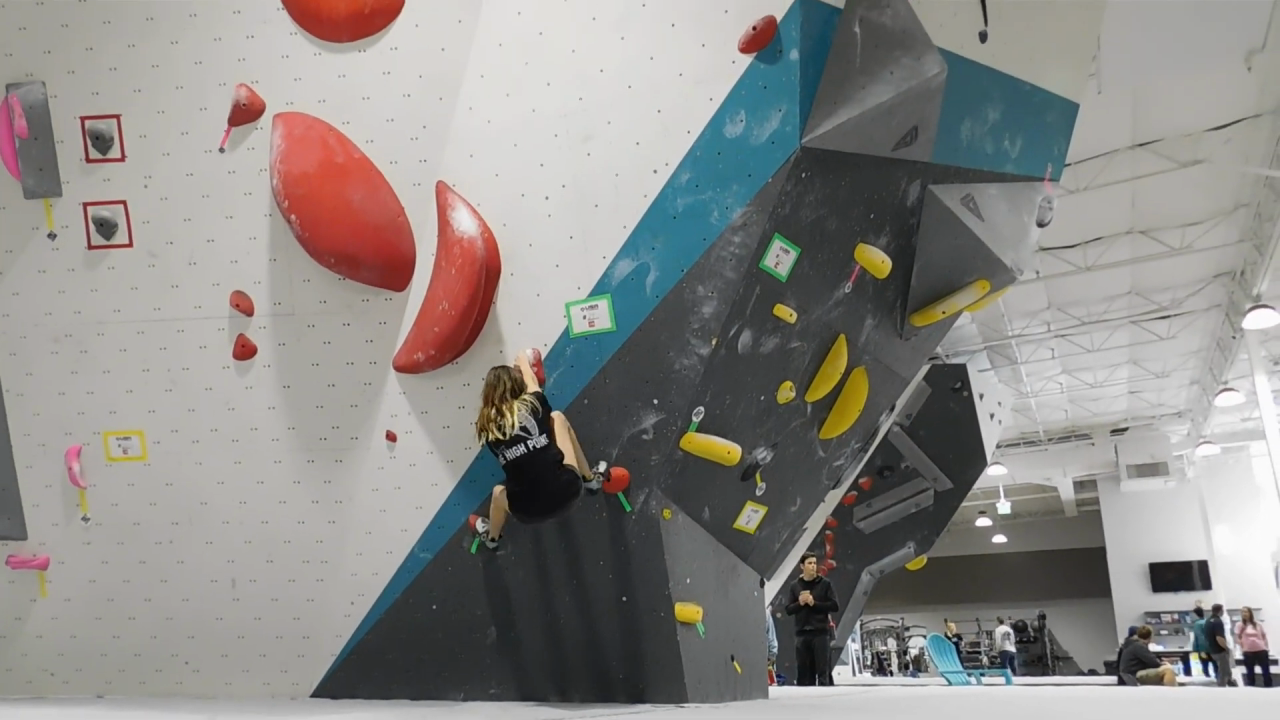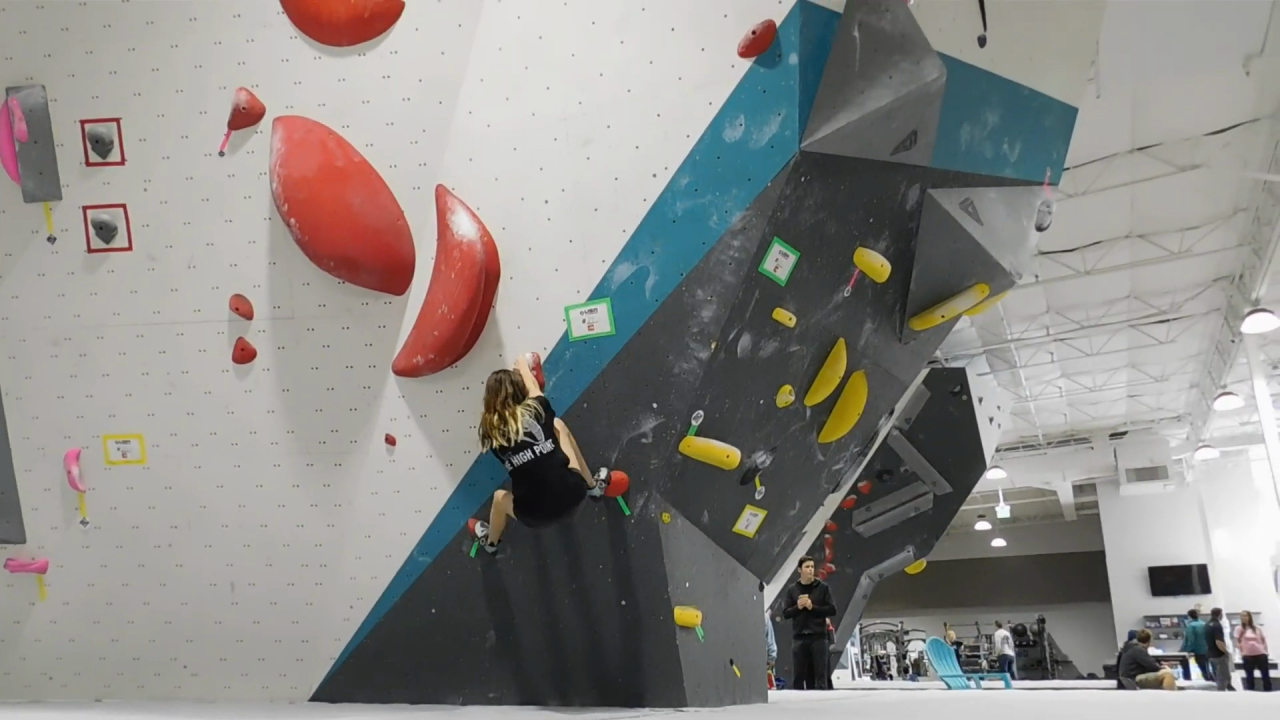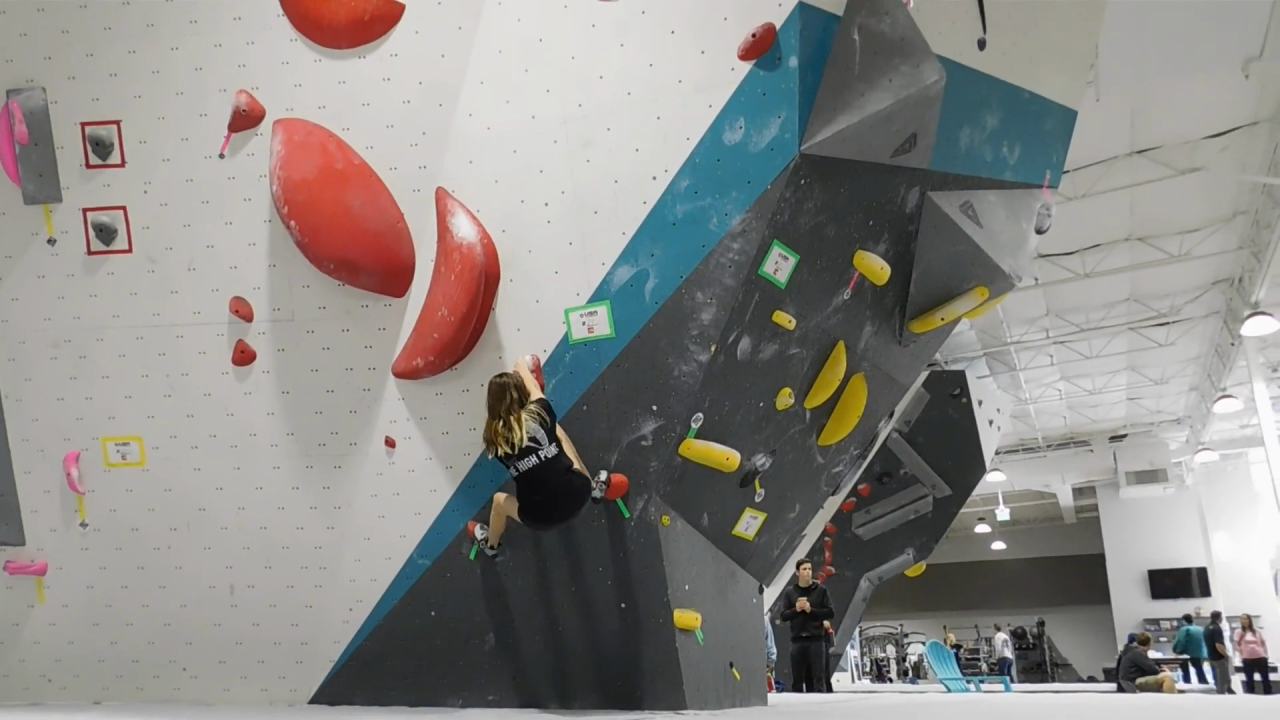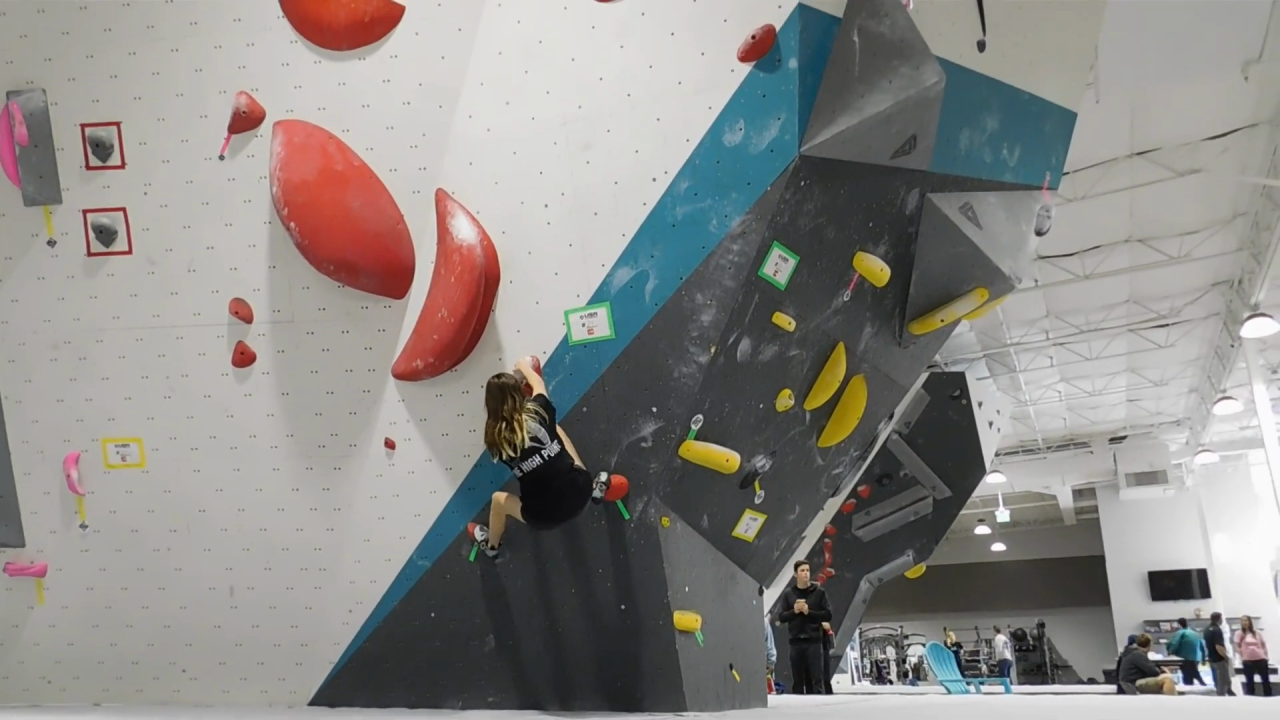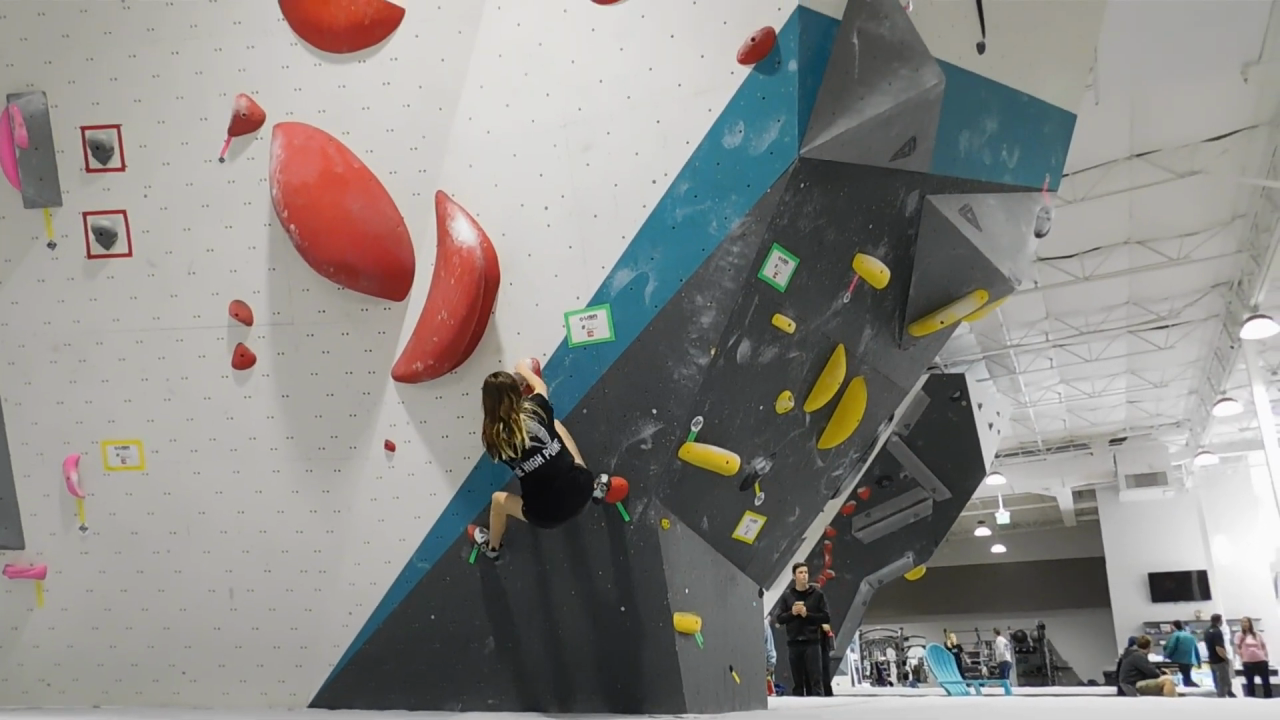
dt=0.1s
person 1, frame 1
left shoulder: (486, 425)
right shoulder: (533, 405)
right elbow: (532, 383)
right wrist: (523, 362)
left hip: (526, 511)
right hip: (565, 494)
left knee: (499, 493)
right knee: (557, 417)
left ankle: (491, 538)
right ankle: (590, 478)
person 1, frame 2
left shoulder: (490, 430)
right shoulder: (535, 409)
right elbow: (534, 388)
right wrist: (523, 367)
left hip: (534, 515)
right hip: (572, 495)
left knee: (500, 498)
right knee: (557, 424)
left ankle: (491, 542)
right ankle: (592, 485)
person 1, frame 3
left shoulder: (493, 435)
right shoulder: (538, 412)
right elbow: (535, 390)
right wrist: (523, 370)
left hip: (538, 517)
right hip: (575, 496)
left knee: (500, 501)
left ankle: (490, 545)
right ankle: (592, 487)
person 1, frame 4
left shoulder: (494, 437)
right shoulder: (537, 410)
right elbow: (539, 384)
right wrist: (524, 367)
left hip: (544, 517)
right hip: (581, 491)
left knee: (498, 500)
left ankle: (491, 545)
right ankle: (594, 487)
person 1, frame 5
left shoulder: (493, 438)
right shoulder: (535, 410)
right elbow: (541, 386)
right wrist: (524, 370)
left hip: (546, 515)
right hip: (581, 490)
left knee: (499, 500)
left ankle: (492, 547)
right ankle: (595, 487)
